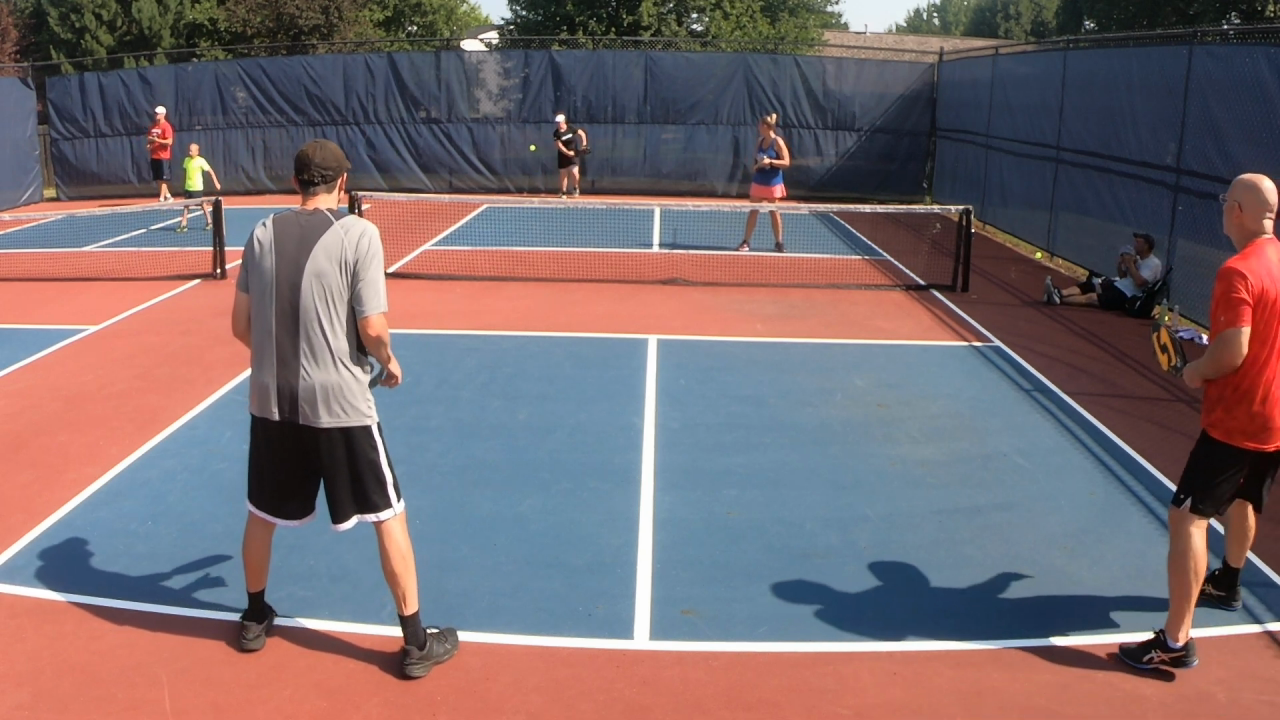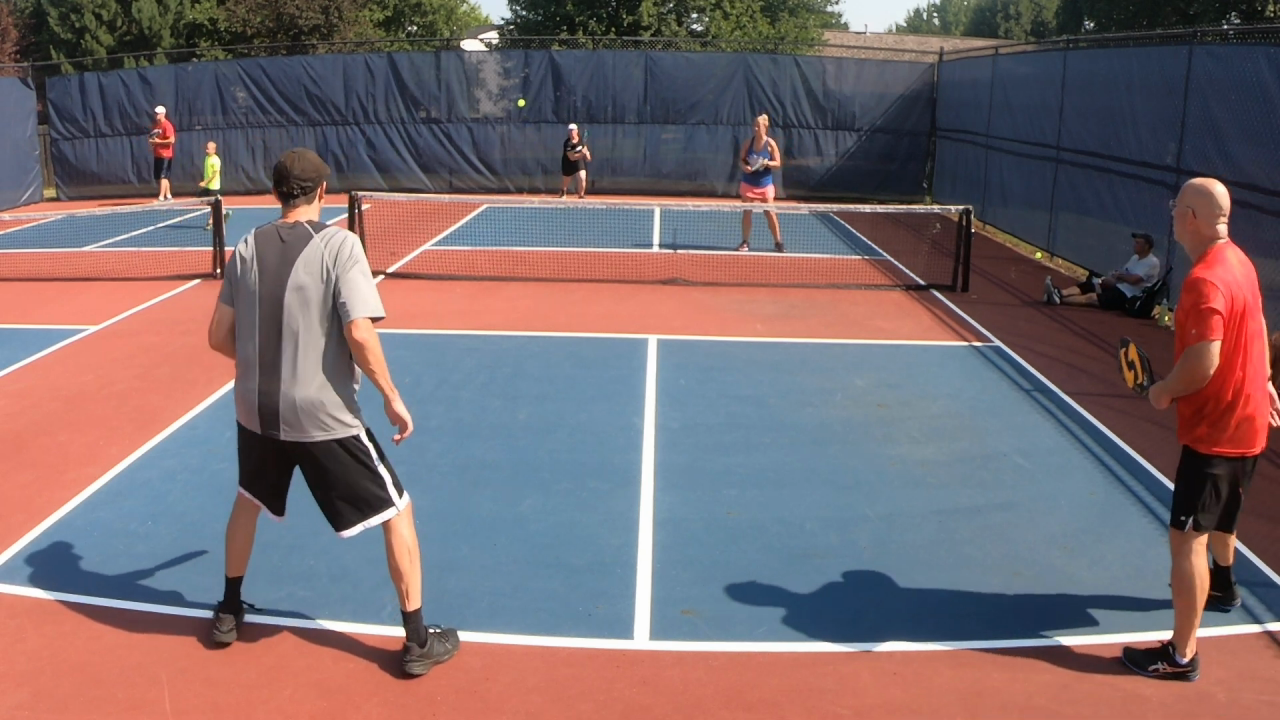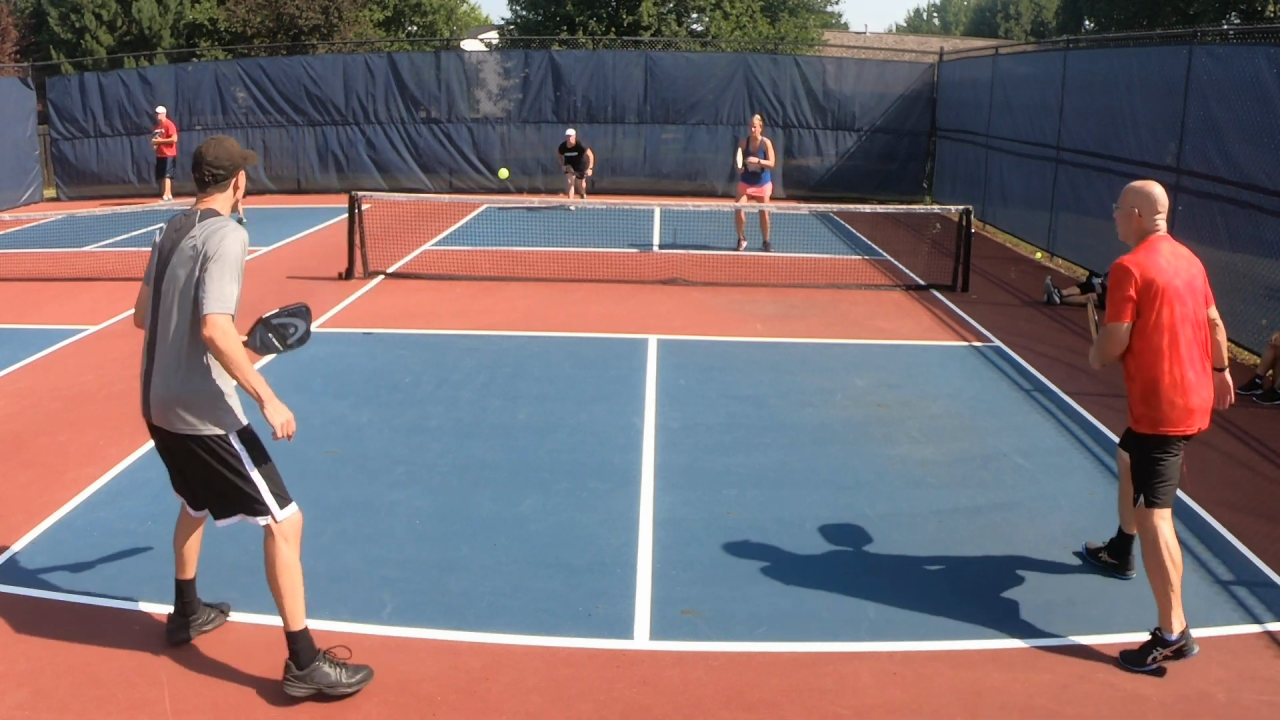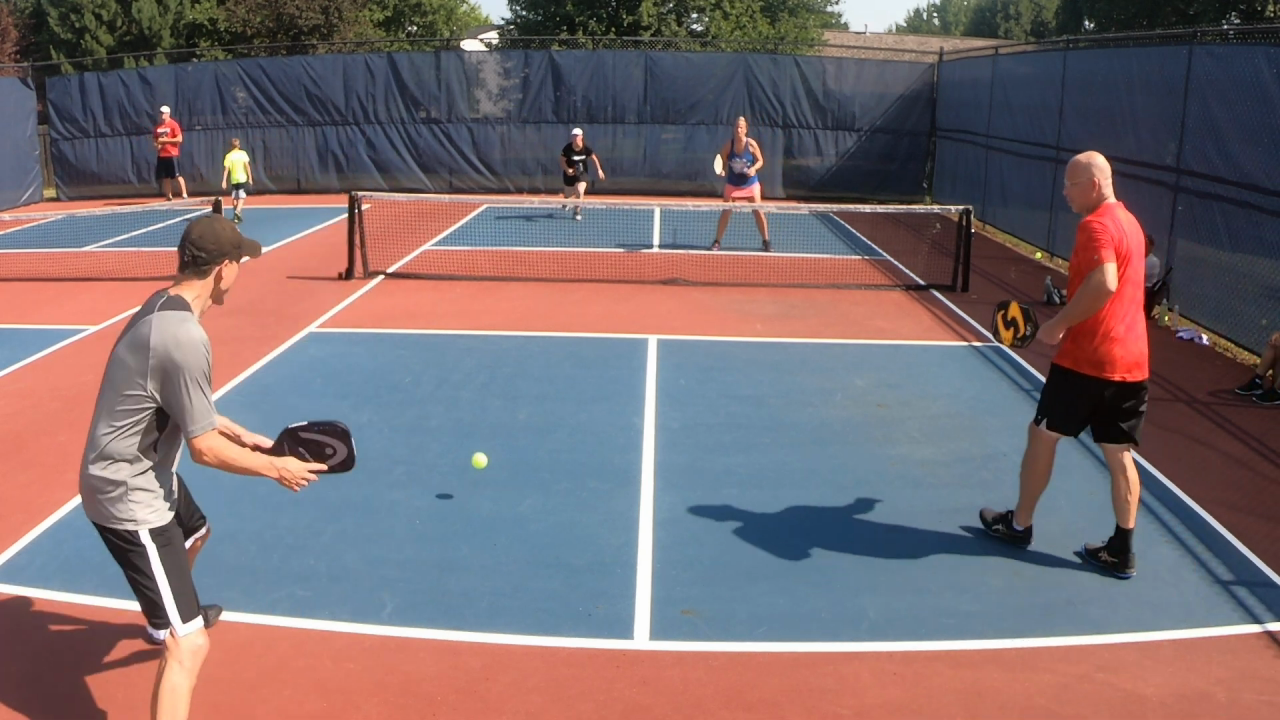
dt=0.4s
person 1, frame 1
left shoulder: (263, 234)
right shoulder: (358, 233)
left elbow: (241, 325)
right elbow: (372, 329)
right wrist: (389, 361)
left hip: (271, 401)
right hip: (340, 402)
left knee: (261, 513)
right knee: (389, 517)
left ankle: (254, 618)
right ankle: (416, 641)
person 1, frame 2
left shoulder: (246, 248)
right shoulder: (339, 244)
left elbow: (219, 337)
right elbow: (359, 334)
right wrist: (392, 398)
left hip: (257, 411)
right hip: (325, 415)
left knee: (249, 499)
right knee: (396, 513)
left ankle: (229, 611)
right ankle: (418, 639)
person 1, frame 3
left shoulder: (170, 231)
right shoulder: (227, 236)
left elbow: (144, 317)
right elbow: (215, 329)
right wrist: (267, 398)
left hip: (160, 404)
right hip: (202, 409)
left knee: (196, 505)
right knee: (284, 522)
left ankle: (186, 613)
right ankle: (303, 662)
person 1, frame 4
left shoulder: (163, 308)
right shoulder: (184, 338)
right elbow: (204, 448)
left wrist: (245, 436)
right wrist: (275, 467)
left hip: (140, 474)
right hip: (126, 496)
left knee: (193, 535)
right knee: (189, 647)
left ankle: (169, 619)
person 2, frame 1
left shoulder: (1239, 271)
left elbow: (1232, 351)
left wrist: (1195, 372)
left hip: (1236, 421)
left knee: (1187, 518)
right knee: (1240, 500)
left ankle: (1175, 640)
right ankle: (1227, 582)
person 2, frame 2
left shoulder: (1204, 279)
right shoulder: (1238, 262)
left elbow: (1203, 363)
left wrist: (1163, 390)
left hip: (1215, 428)
left knee: (1187, 538)
right knee: (1219, 514)
left ankle: (1182, 654)
right ankle: (1222, 583)
person 2, frame 3
left shoulder: (1129, 267)
right shoulder: (1188, 260)
left elbow: (1114, 343)
right elbow: (1213, 321)
left wrist: (1095, 356)
right wrist: (1220, 370)
left hip: (1160, 406)
right hip: (1193, 398)
left knee: (1153, 515)
right knee: (1129, 460)
left ankle: (1173, 633)
right ankle: (1120, 551)
person 2, frame 4
left shoulder: (1095, 225)
right shoulder: (1128, 222)
left elbow: (1103, 285)
left wrist: (1057, 324)
left hip: (1087, 359)
right hip: (1132, 360)
left knee: (1042, 437)
right knee: (1118, 454)
left ankle: (1020, 525)
right ankle: (1122, 548)
